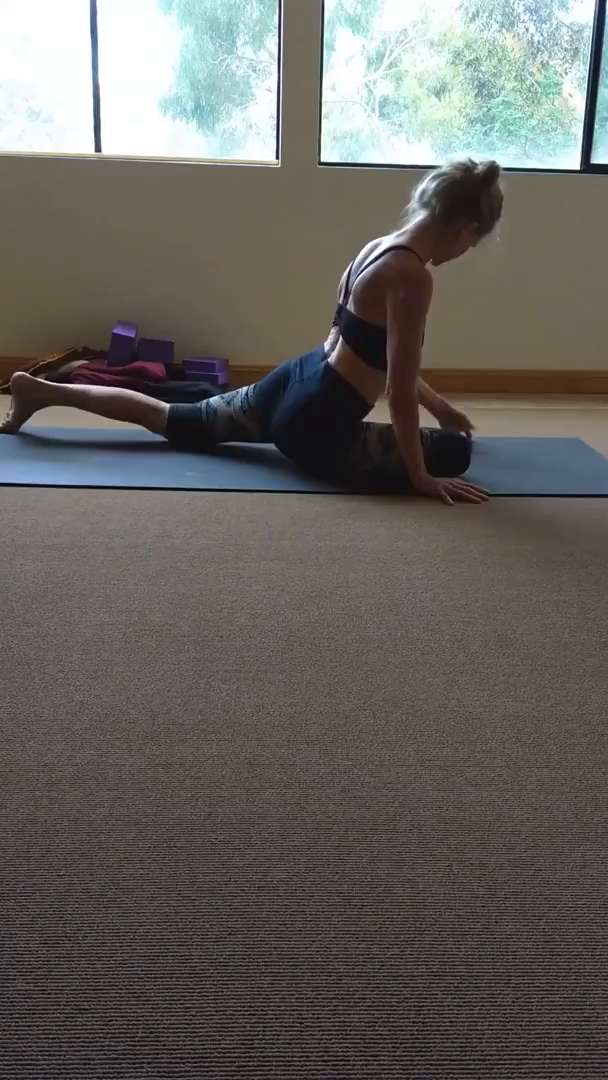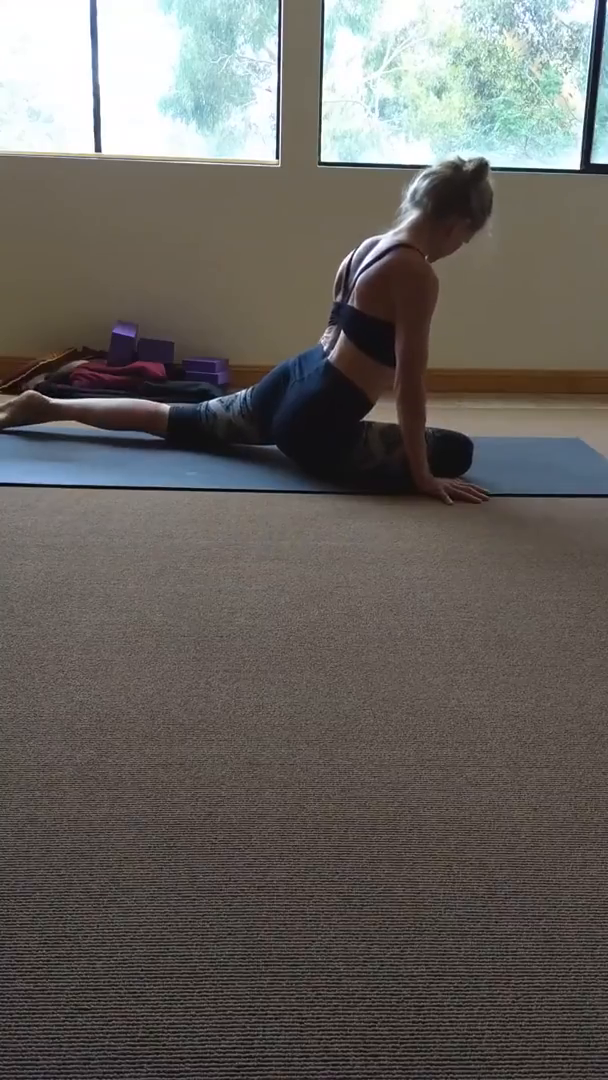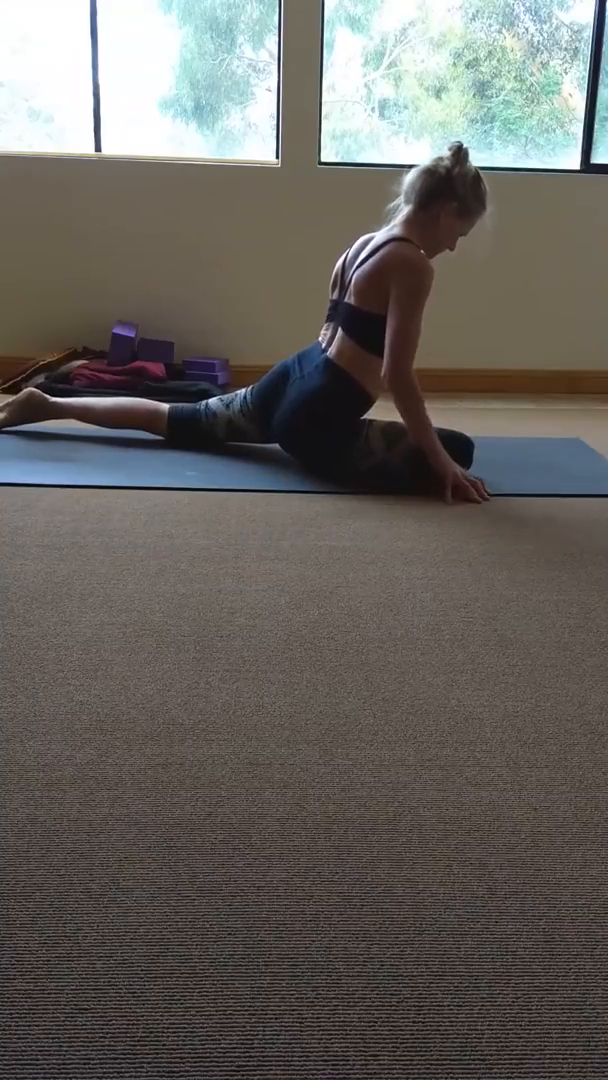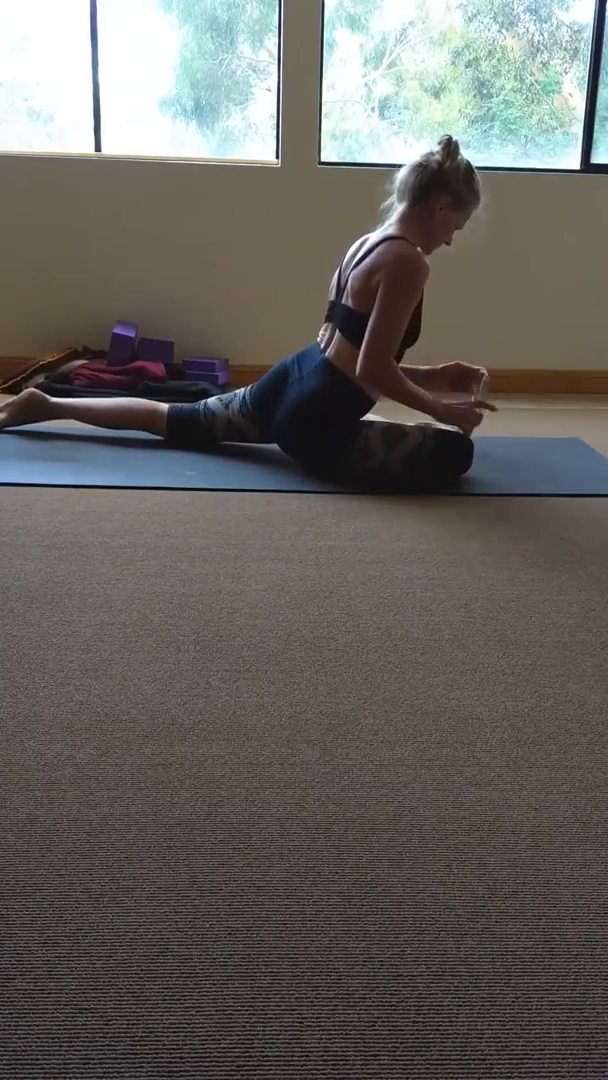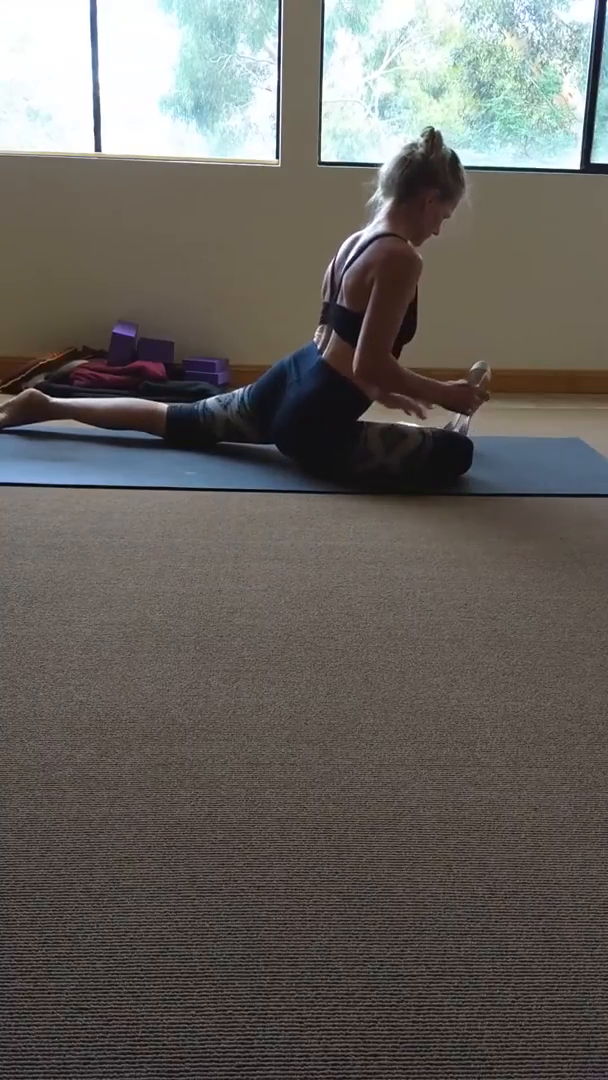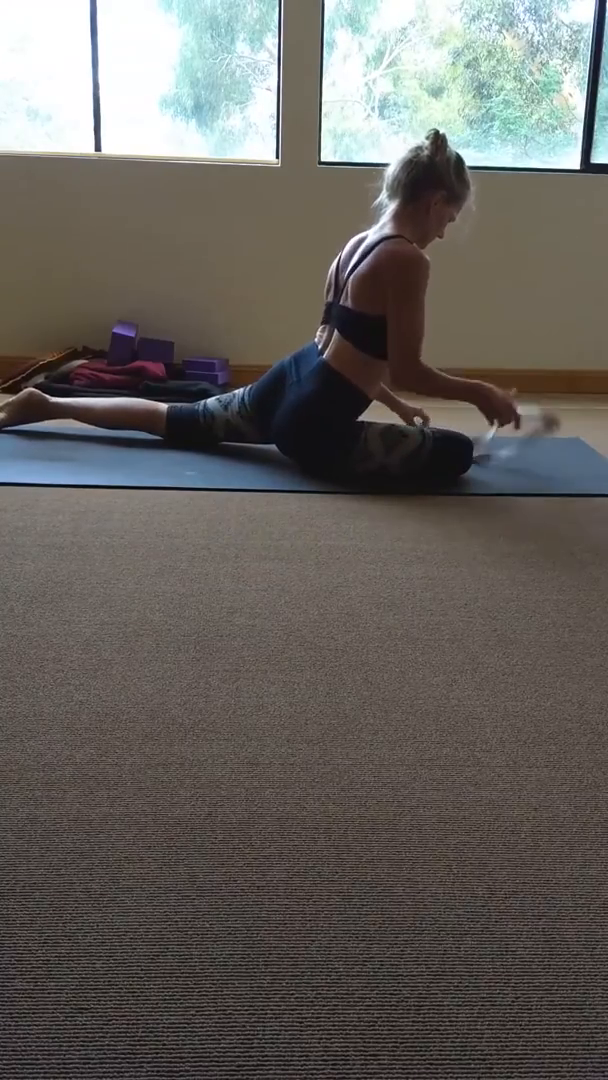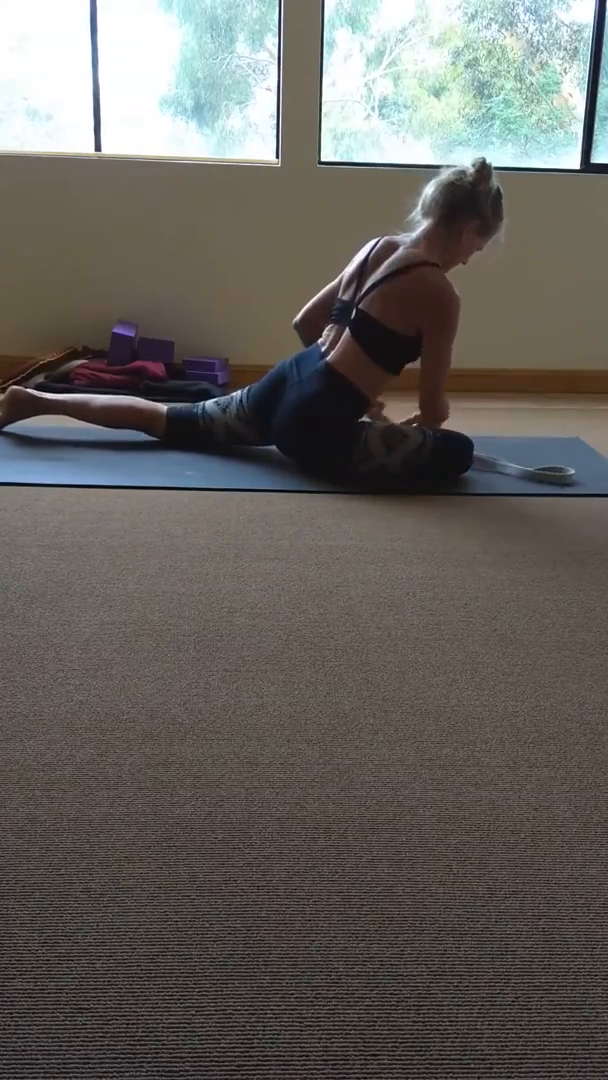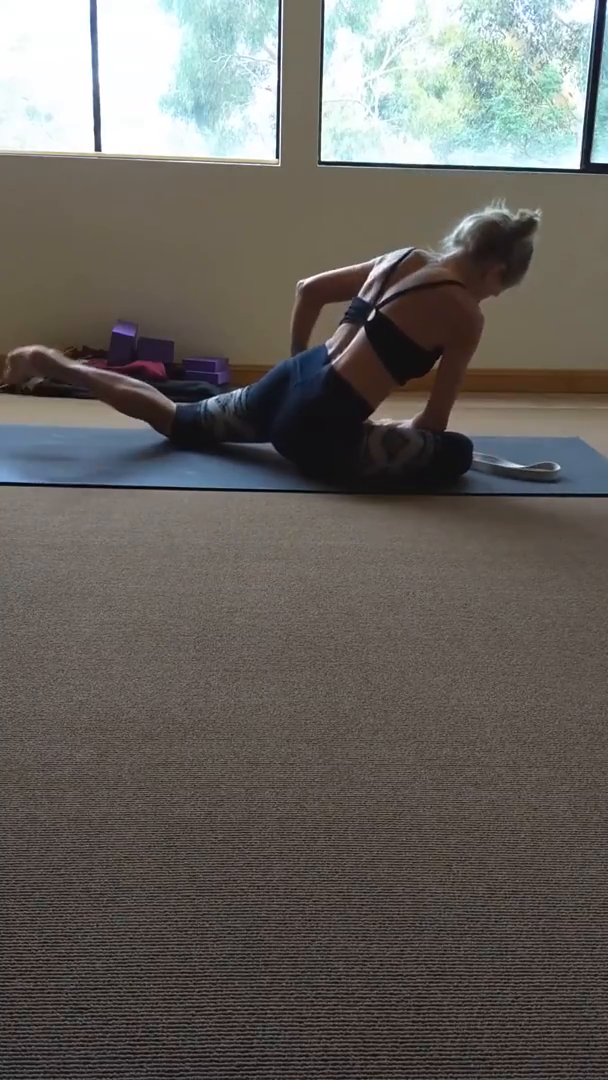
dt=0.5s
person 1, frame 1
left shoulder: (378, 247)
right shoulder: (412, 277)
right elbow: (398, 387)
left wrist: (435, 402)
right wrist: (419, 476)
left hip: (293, 382)
right hip: (315, 428)
left knee: (175, 419)
left ankle: (45, 390)
person 1, frame 2
left shoulder: (370, 246)
right shoulder: (417, 275)
right elbow: (409, 384)
right wrist: (422, 477)
left hip: (293, 381)
right hip: (318, 429)
left knee: (178, 422)
left ankle: (49, 405)
person 1, frame 3
left shoulder: (365, 244)
right shoulder: (412, 266)
right elbow: (397, 374)
right wrist: (441, 459)
left hip: (292, 381)
right hip: (318, 423)
left knee: (180, 420)
left ankle: (47, 403)
person 1, frame 4
left shoulder: (365, 244)
right shoulder: (408, 264)
right elbow: (374, 370)
left wrist: (435, 377)
right wrist: (444, 411)
left hip: (292, 381)
right hip: (317, 424)
left knee: (179, 420)
left ankle: (48, 403)
person 1, frame 5
left shoulder: (355, 242)
right shoulder: (401, 259)
right elbow: (370, 365)
left wrist: (388, 393)
right wrist: (444, 394)
left hip: (287, 384)
right hip: (314, 425)
left knee: (174, 420)
left ankle: (47, 405)
person 1, frame 6
left shoulder: (358, 244)
right shoulder: (407, 261)
right elbow: (407, 371)
left wrist: (398, 407)
right wrist: (480, 392)
left hip: (286, 384)
right hip: (315, 425)
left knee: (174, 420)
left ankle: (48, 403)
person 1, frame 7
left shoulder: (376, 248)
right shoulder: (438, 293)
right elbow: (432, 413)
right wrist: (421, 418)
left hip: (284, 385)
right hip: (315, 428)
left knee: (164, 418)
person 1, frame 8
left shoulder: (399, 259)
right shoulder: (465, 316)
left elbow: (308, 289)
right elbow: (434, 421)
right wrist: (394, 428)
left hip: (289, 382)
right hip: (318, 431)
left knee: (176, 419)
left ankle: (56, 364)
